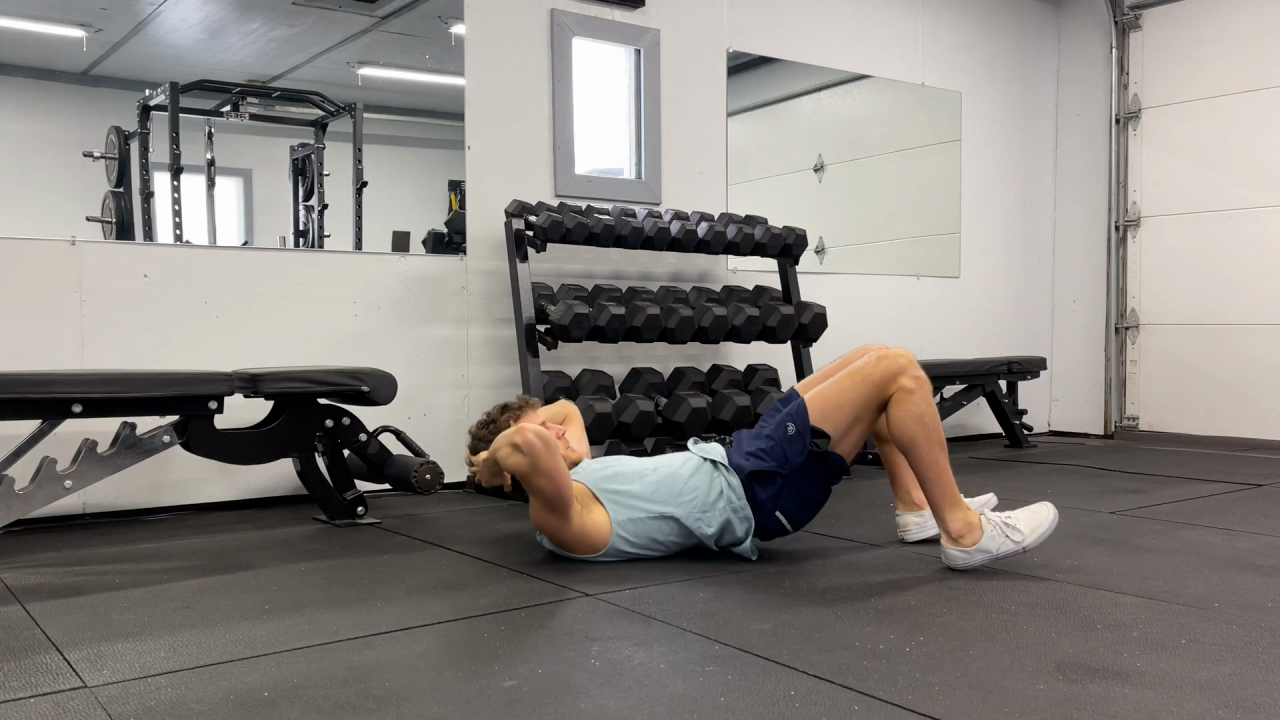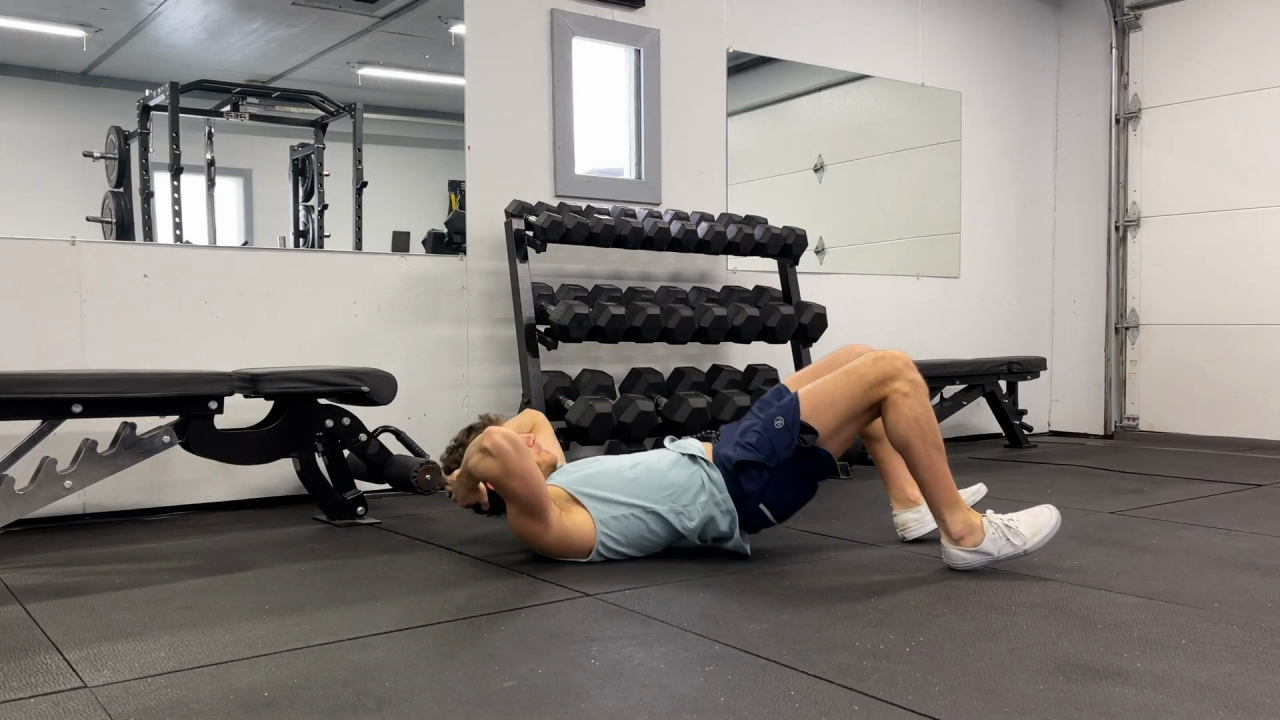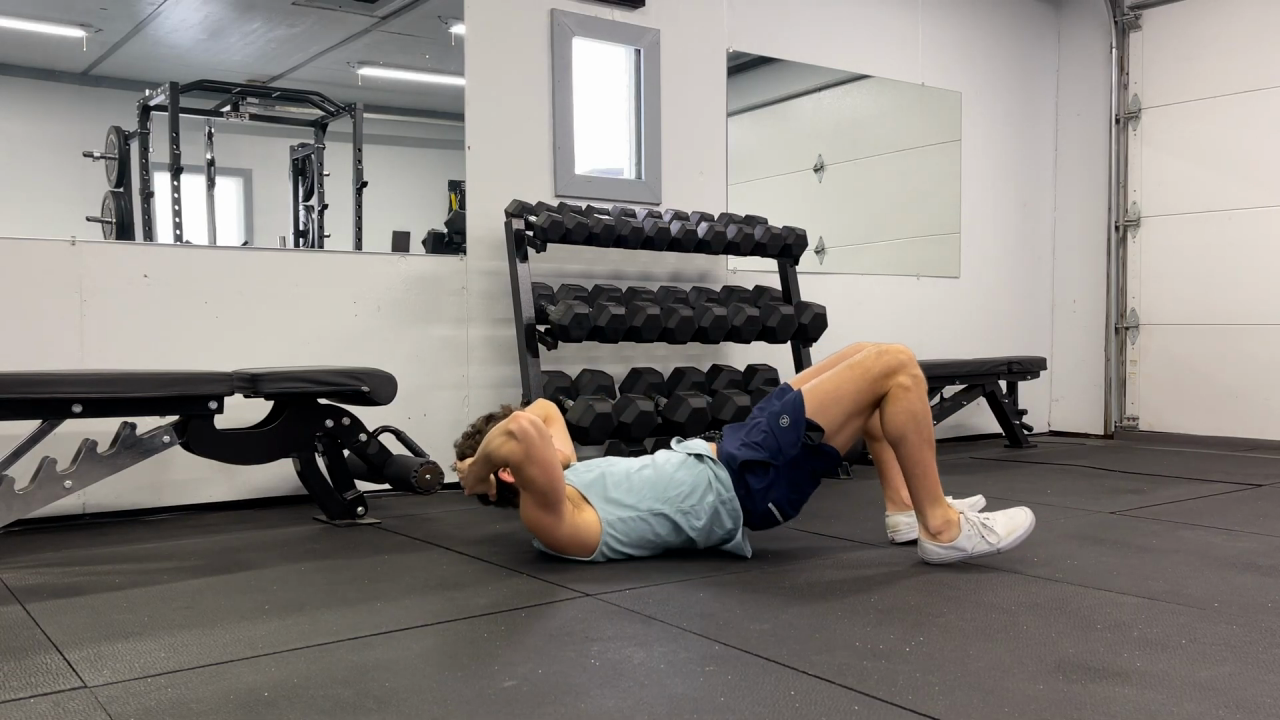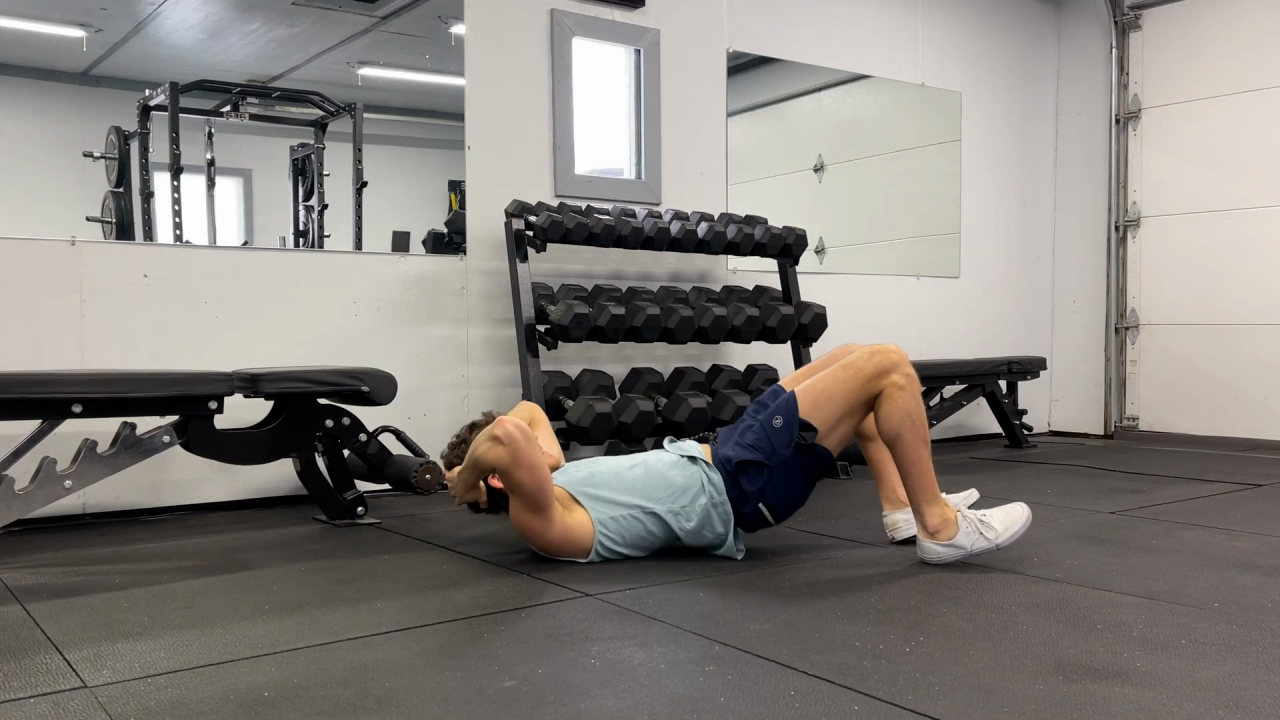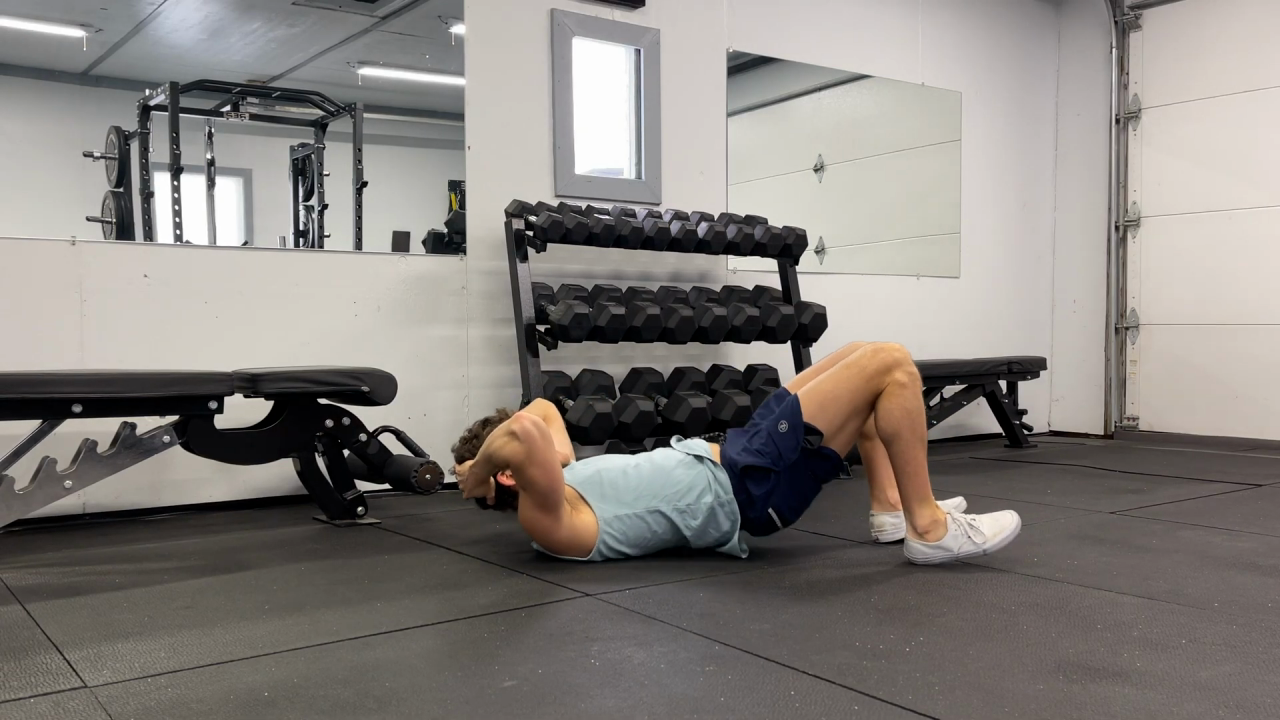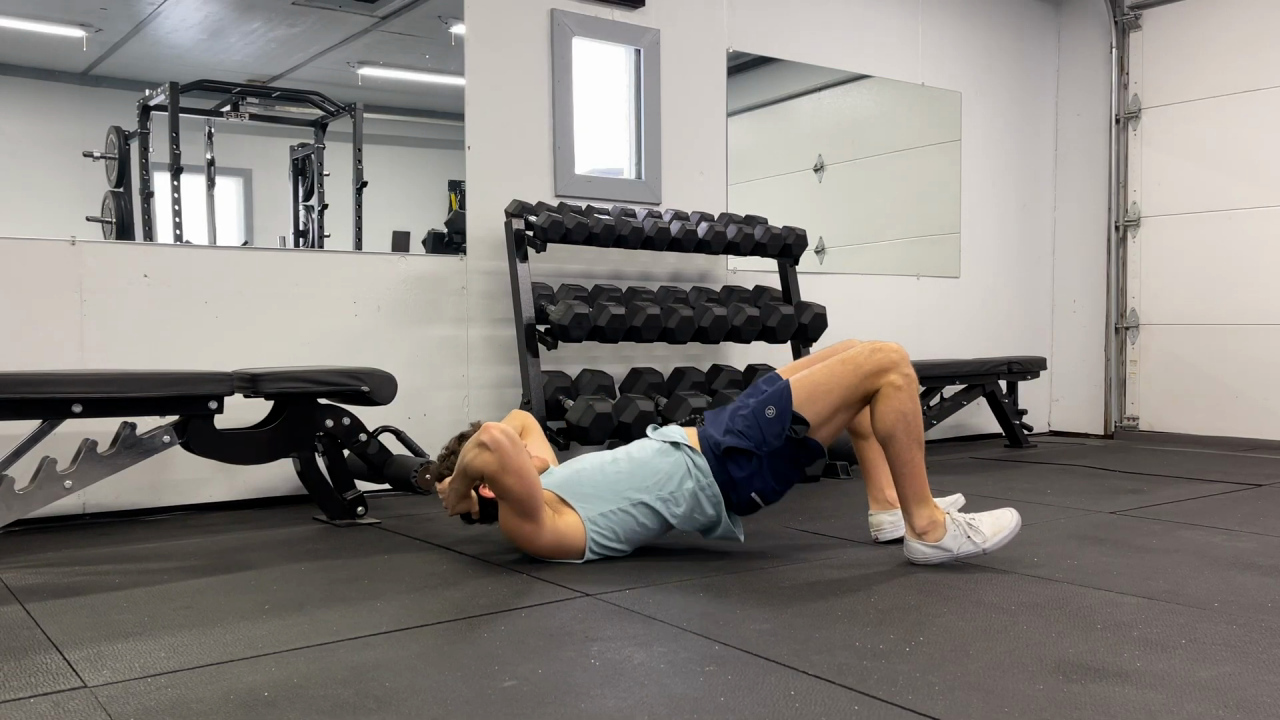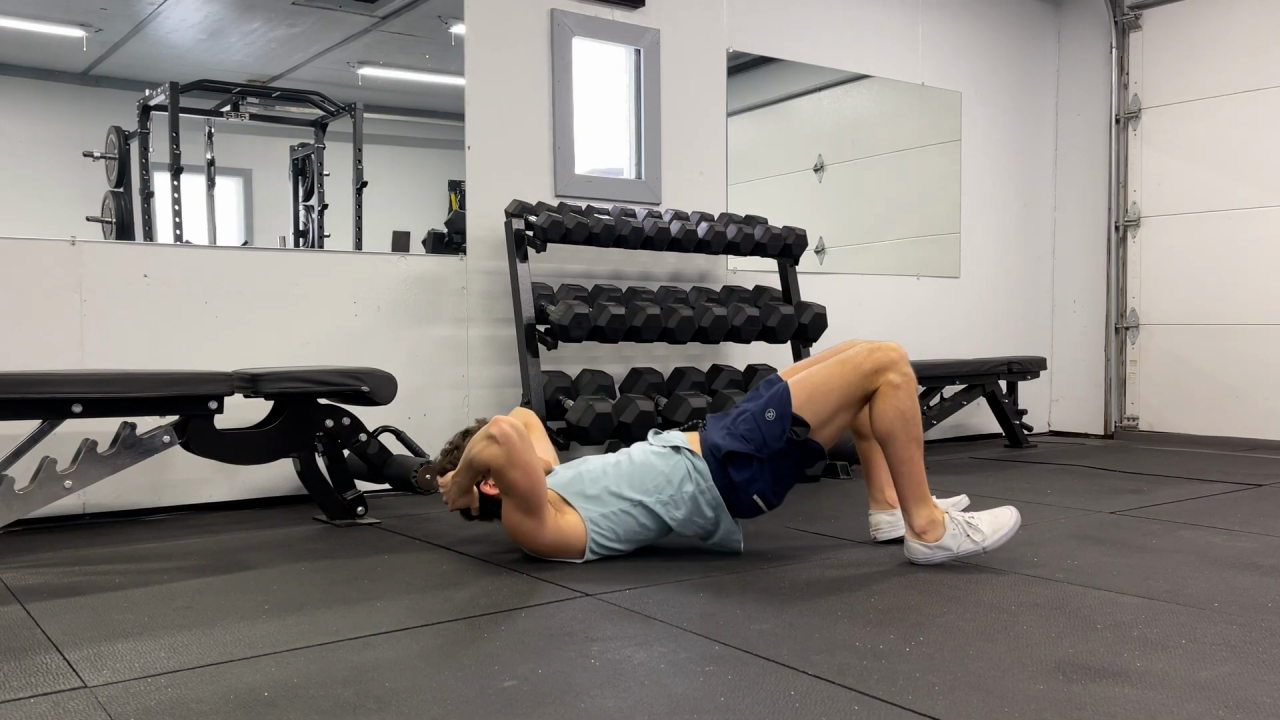
dt=0.7s
person 1, frame 1
left shoulder: (578, 478)
right shoulder: (559, 520)
left elbow: (566, 407)
right elbow: (531, 442)
left wrist: (503, 434)
right wrist: (497, 457)
left hip: (738, 462)
right hip: (758, 490)
left knee: (875, 361)
right knee: (899, 370)
left ankle: (917, 509)
right ankle: (964, 531)
person 1, frame 2
left shoulder: (558, 484)
right shoulder: (542, 522)
left elbow: (531, 418)
right elbow: (498, 447)
right wrist: (466, 480)
left hip: (725, 460)
right hip: (742, 485)
left knee: (859, 359)
right knee: (896, 372)
left ankle: (913, 505)
right ankle: (965, 532)
person 1, frame 3
left shoulder: (566, 485)
right shoulder: (552, 522)
left elbow: (545, 407)
right elbow: (522, 429)
right wrist: (478, 470)
left hip: (729, 457)
right hip: (747, 480)
left knee: (866, 359)
right knee: (897, 366)
left ankle: (907, 511)
right ankle: (942, 528)
person 1, frame 4
left shoulder: (555, 485)
right shoulder: (541, 522)
left elbow: (527, 411)
right elbow: (507, 434)
left wrist: (482, 474)
right wrist: (466, 481)
left hip: (726, 461)
right hip: (744, 484)
left knee: (854, 360)
right knee: (889, 365)
left ankle: (904, 509)
right ankle: (941, 528)
person 1, frame 5
left shoulder: (564, 483)
right shoulder: (550, 523)
left elbow: (542, 407)
right elbow: (524, 430)
right wrist: (476, 473)
left hip: (732, 459)
right hip: (749, 484)
left knee: (861, 359)
right knee: (892, 364)
left ankle: (893, 512)
right ankle: (929, 529)
person 1, frame 6
left shoulder: (546, 489)
right shoulder: (533, 527)
left elbow: (521, 419)
right elbow: (493, 441)
left wrist: (457, 479)
right wrist: (456, 492)
left hip: (714, 444)
right hip: (730, 468)
left knee: (856, 355)
right knee: (890, 363)
left ankle: (891, 509)
right ankle: (929, 529)
person 1, frame 7
left shoulder: (550, 488)
right shoulder: (535, 527)
left elbow: (524, 416)
right elbow: (503, 434)
left wrist: (461, 463)
right wrist: (458, 486)
left hip: (718, 449)
right hip: (731, 468)
left knee: (858, 357)
right knee: (887, 363)
left ankle: (891, 509)
right ankle: (928, 528)
